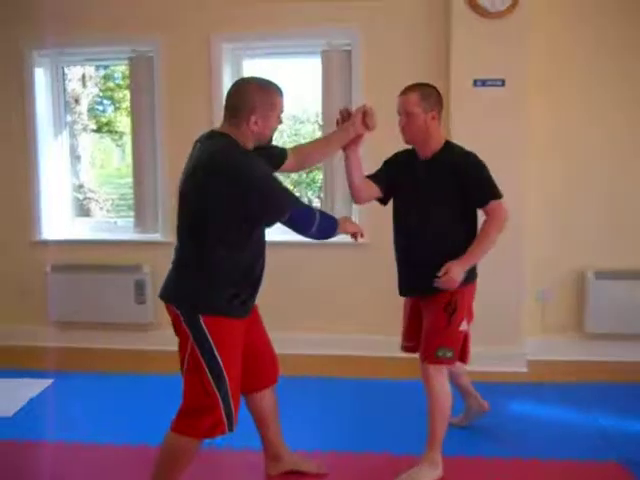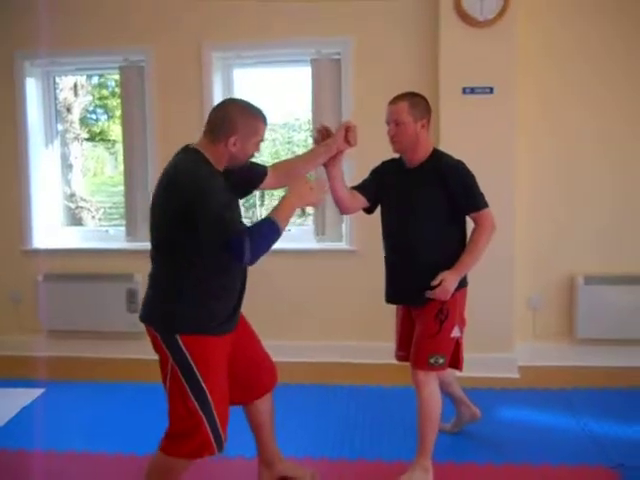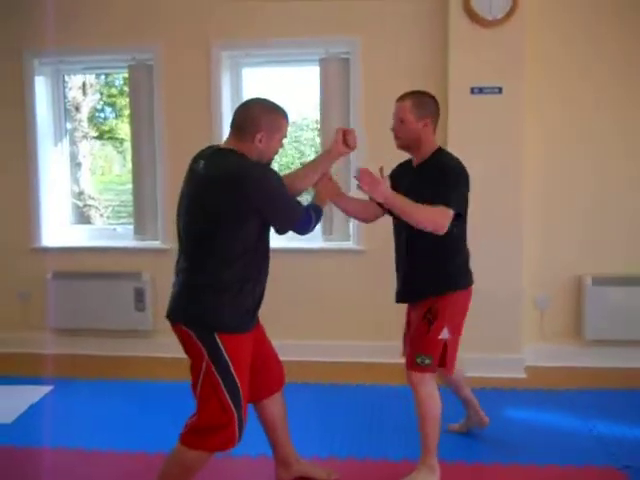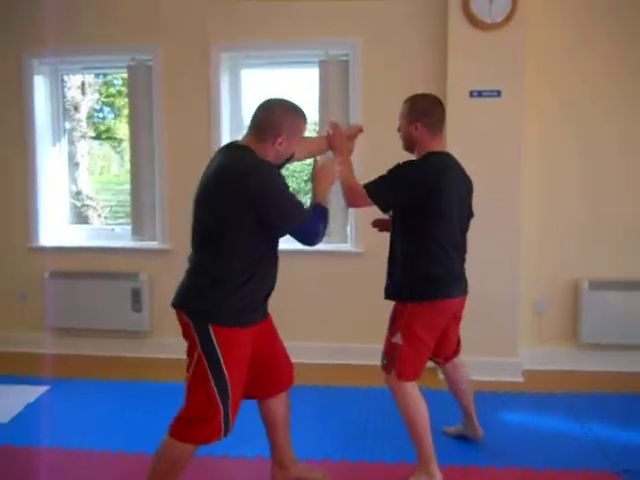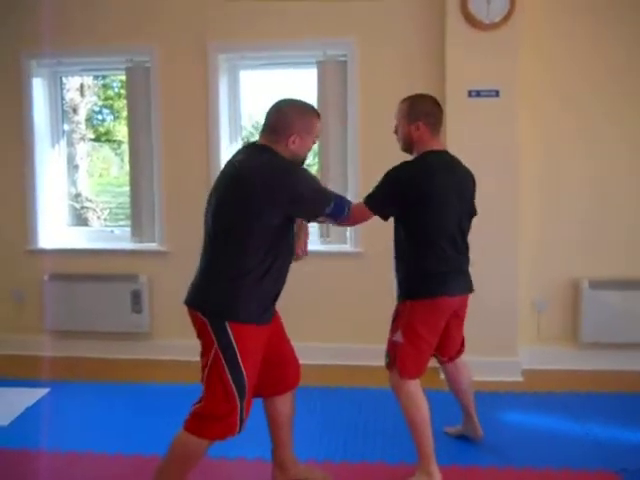
dt=1s
person 1, frame 1
left shoulder: (463, 163)
right shoulder: (400, 163)
left elbow: (498, 216)
right elbow: (361, 193)
left wrist: (462, 264)
right wrist: (351, 149)
left hip: (450, 283)
right hip: (416, 282)
left knee: (433, 366)
right knee: (436, 355)
right ankle: (474, 400)
person 1, frame 2
left shoulder: (450, 170)
right shoulder: (387, 172)
left elbow: (486, 223)
right elbow: (348, 205)
left wrist: (456, 273)
right wrist: (332, 166)
left hip: (440, 290)
right hip: (405, 290)
left knee: (424, 373)
right knee: (426, 363)
right ankle: (465, 408)
person 1, frame 3
left shoulder: (449, 169)
right shoulder: (403, 171)
left elbow: (438, 223)
right elbow: (368, 212)
left wrist: (388, 195)
right wrist: (329, 189)
left hip: (446, 288)
right hip: (419, 287)
left knee: (420, 373)
right knee: (434, 361)
right ankle: (475, 412)
person 1, frame 4
left shoulder: (414, 173)
right shoulder: (457, 173)
left elbow: (355, 197)
left wrist: (342, 155)
right wrist: (398, 225)
left hip: (423, 295)
right hip: (452, 288)
left knee: (400, 377)
right knee: (448, 358)
right ankle: (472, 425)
person 1, frame 5
left shoulder: (407, 176)
right shoulder: (462, 172)
left elbow: (355, 215)
left hip: (425, 292)
right hip: (457, 285)
left knee: (403, 375)
right knee: (451, 357)
right ankle: (472, 424)
person 2, frame 1
left shoulder: (224, 146)
right shoulder: (236, 166)
left elbow: (294, 159)
right elbow: (303, 220)
left wrist: (349, 132)
right wrist: (344, 224)
left hip: (229, 297)
right hip: (206, 303)
left knee: (261, 372)
right knee: (208, 408)
person 2, frame 2
left shoulder: (212, 166)
right shoulder: (194, 180)
left elbow: (275, 175)
right elbow: (247, 249)
left wrist: (330, 148)
right wrist: (293, 201)
left hip: (217, 313)
right hip: (185, 322)
left knee: (259, 378)
right knee: (197, 428)
person 2, frame 3
left shoulder: (210, 161)
right shoulder: (248, 177)
left elbow: (281, 190)
right elbow: (302, 222)
left wrist: (330, 155)
right wrist: (322, 199)
left hip: (224, 308)
right hip: (212, 317)
left knee: (268, 380)
right knee: (219, 421)
person 2, frame 4
left shoulder: (238, 156)
right shoulder: (256, 175)
left elbow: (296, 151)
right elbow: (311, 232)
right wrist: (322, 187)
left hip: (243, 305)
right hip: (216, 312)
left knee: (276, 377)
right knee: (207, 414)
person 2, frame 5
left shoulder: (253, 158)
right shoulder: (279, 174)
left elbow: (298, 201)
right elbow: (336, 208)
left wrist: (299, 231)
right wrist: (329, 203)
left hip: (249, 303)
right hip: (228, 309)
left knee: (283, 376)
right knee: (221, 410)
